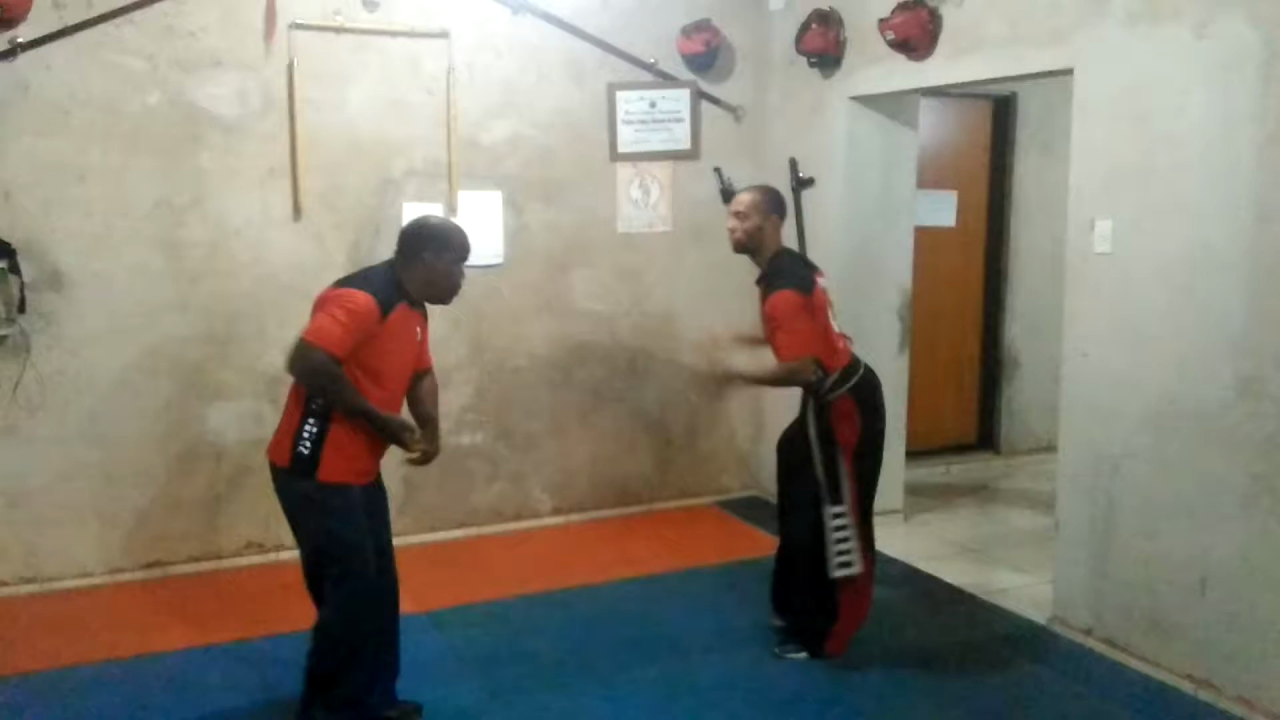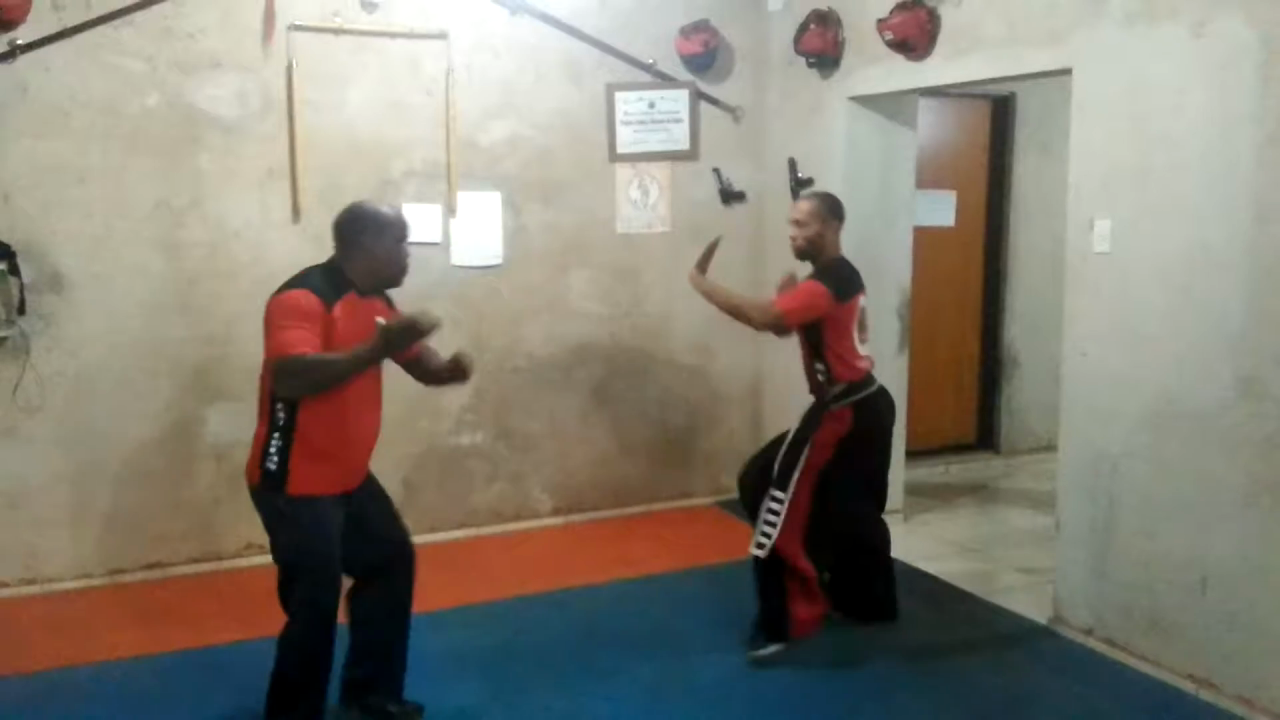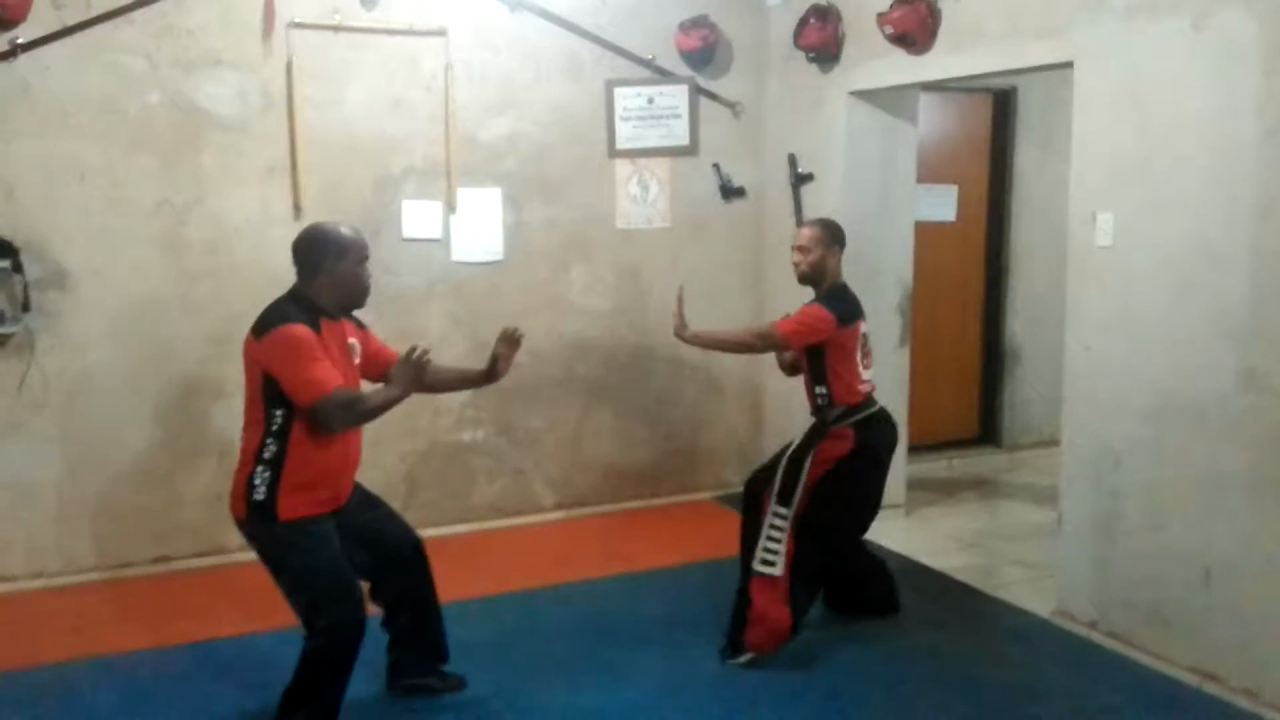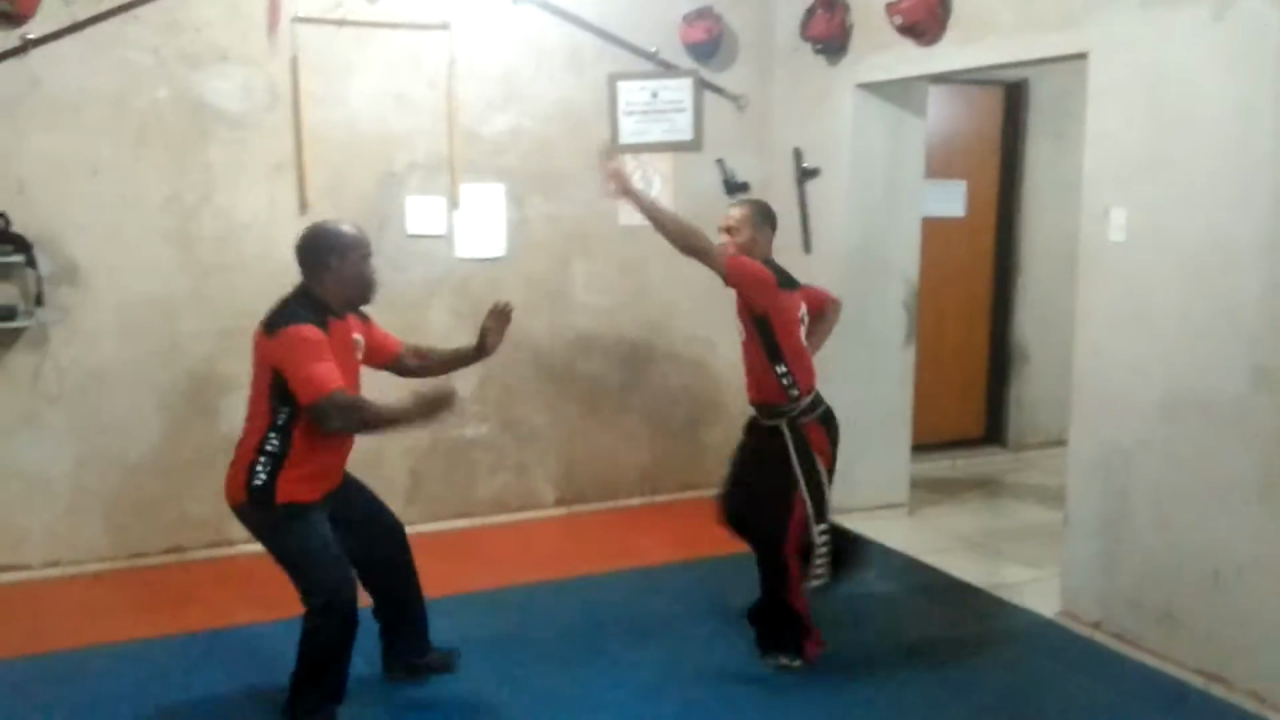
dt=0.4s
person 1, frame 1
left shoulder: (413, 308)
right shoulder: (360, 299)
left elbow: (421, 374)
right elbow: (306, 363)
left wrist: (428, 427)
right wrist: (380, 420)
left hip: (359, 470)
right hip: (314, 471)
left knee: (379, 586)
right knee: (351, 593)
person 1, frame 2
left shoulder: (378, 302)
right shoulder: (303, 299)
left elbow: (419, 361)
right elbow: (290, 376)
left wrist: (448, 369)
right wrist: (377, 348)
left hip: (349, 477)
right hip: (293, 484)
left knee: (392, 566)
right knee: (315, 601)
person 1, frame 3
left shoulder: (344, 325)
right shoulder: (285, 332)
left elbow: (406, 371)
right elbow: (336, 413)
left wrist: (485, 374)
right wrist: (398, 388)
left hip: (335, 493)
right hip: (281, 509)
left knee: (404, 556)
right knee: (340, 615)
left ankle: (414, 667)
person 1, frame 4
left shoulder: (348, 317)
right shoulder: (295, 331)
left elbow: (409, 361)
right elbow: (342, 413)
left wrist: (478, 350)
right wrist: (416, 411)
left hip: (322, 479)
right hip: (275, 492)
left knee: (388, 544)
right knee: (332, 598)
left ankle: (407, 652)
person 2, frame 1
left shoulder: (784, 287)
right shoulder: (789, 268)
left elbow: (799, 368)
left wrist: (735, 376)
right wrist: (759, 337)
left hip: (843, 403)
right hip: (842, 395)
left knee: (833, 513)
right knee: (803, 505)
left ankle: (822, 631)
right ankle: (796, 609)
person 2, frame 2
left shoulder: (826, 285)
right shoulder: (840, 277)
left elbow: (763, 317)
right elbow: (787, 320)
left wrist: (703, 283)
right wrist: (787, 299)
left hip: (845, 412)
right hip: (866, 407)
left knee: (784, 503)
right knee: (852, 511)
left ankle: (785, 620)
right ankle: (869, 601)
person 2, frame 3
left shoulder: (828, 311)
right shoulder: (838, 305)
left elbow: (761, 339)
right elbow: (792, 365)
left wrist: (689, 334)
right wrist: (787, 350)
left hip: (849, 435)
right hip: (869, 429)
left knee: (772, 498)
right knee: (832, 524)
left ankle: (760, 631)
right ankle: (869, 595)
person 2, frame 4
left shoulder: (762, 279)
right shoulder: (775, 284)
left elbow: (695, 245)
right elbow: (831, 304)
left wrist: (630, 191)
left hip: (796, 430)
right hip: (769, 424)
left knee: (782, 531)
right knee: (743, 509)
left ankle: (791, 637)
right ankle: (832, 557)
